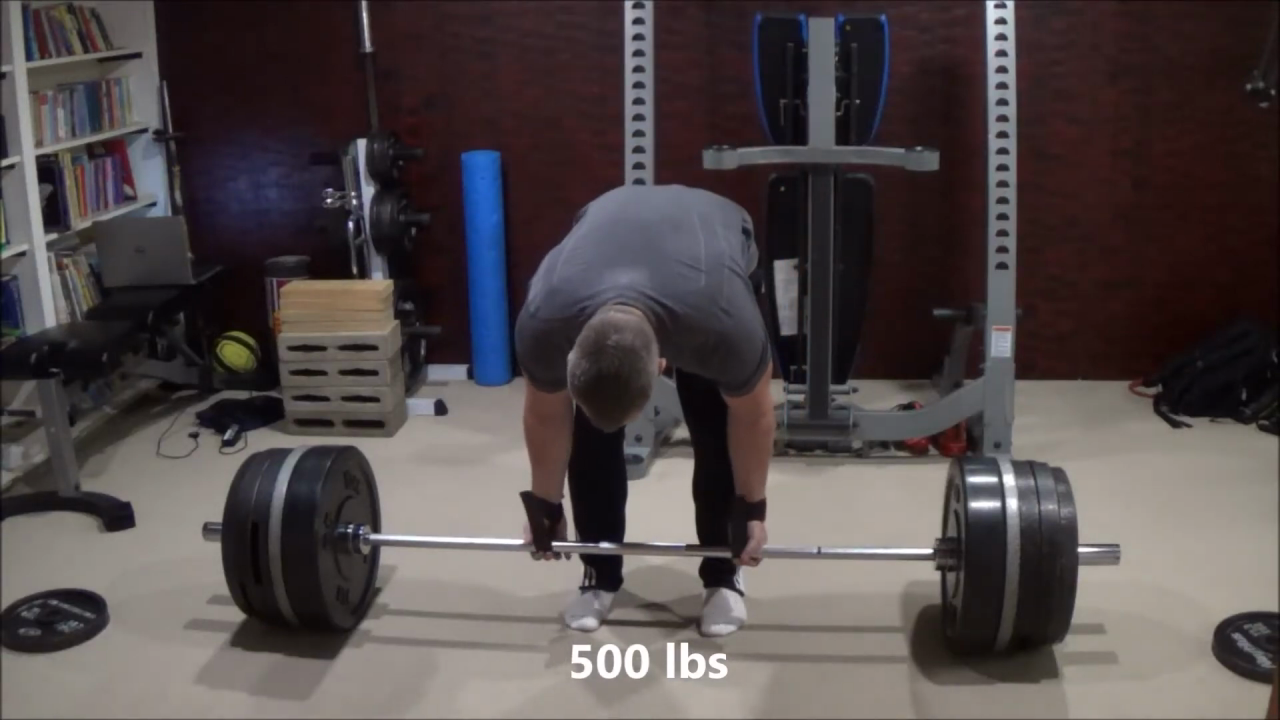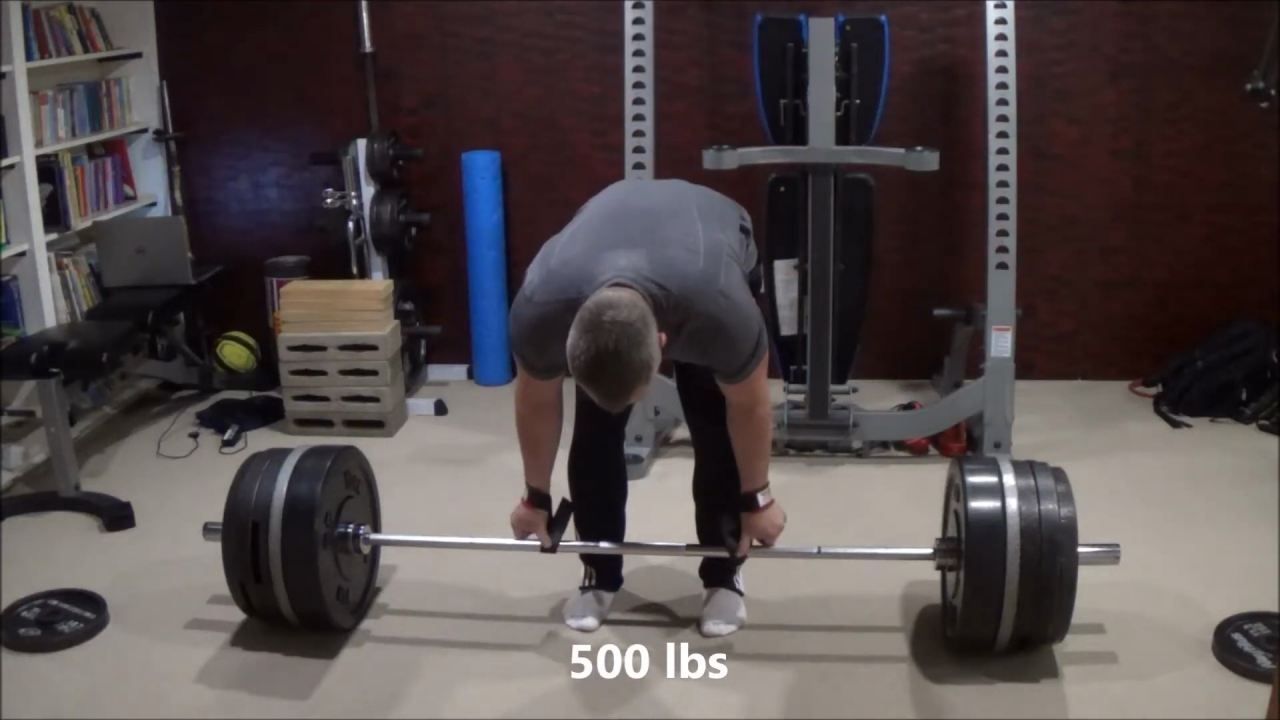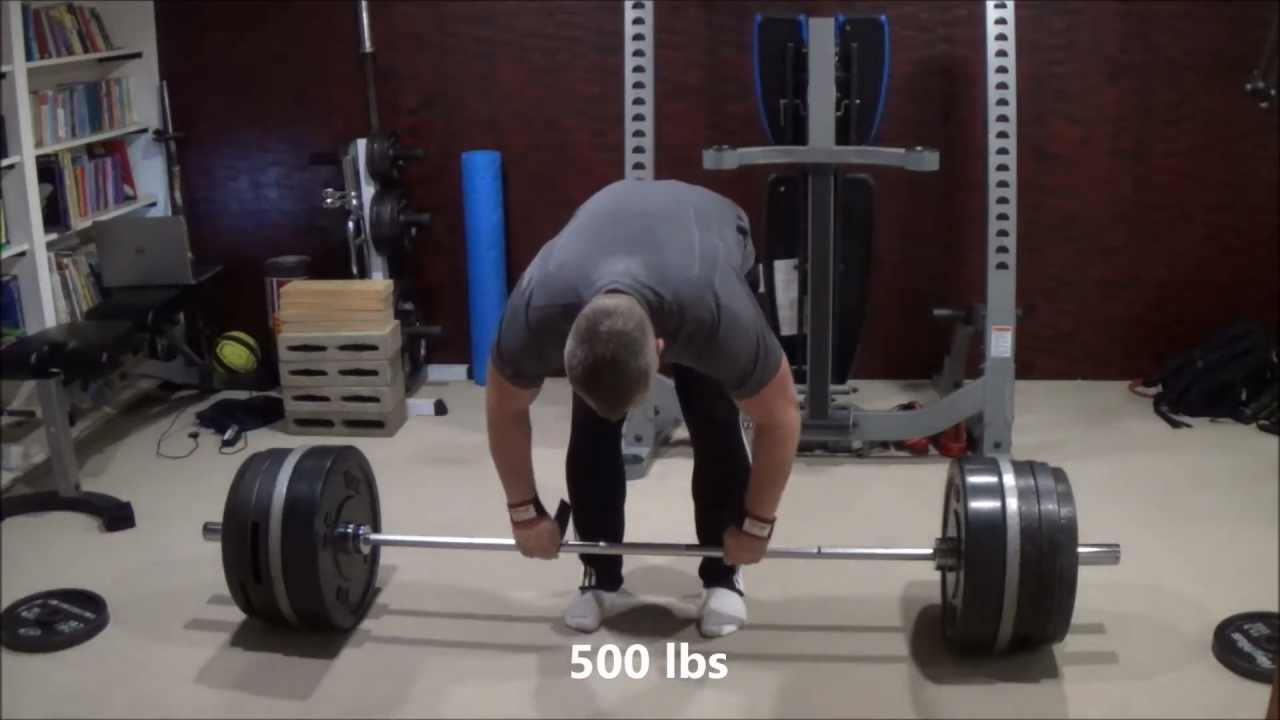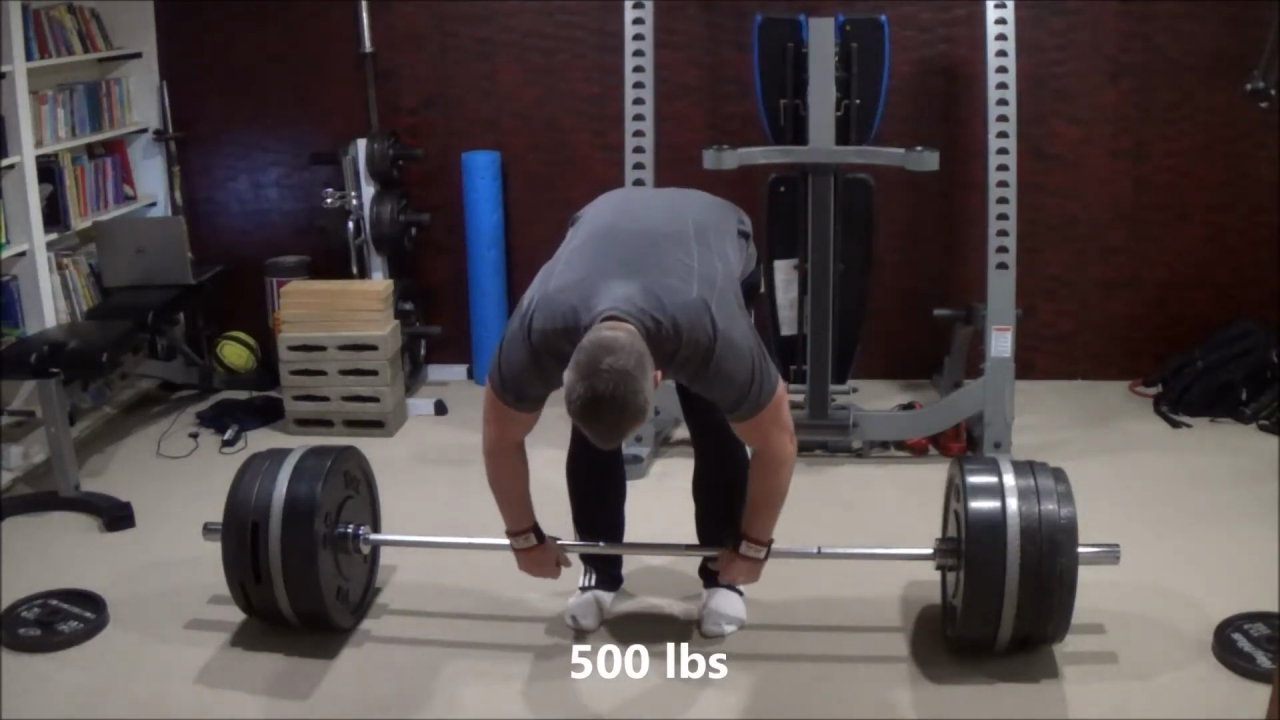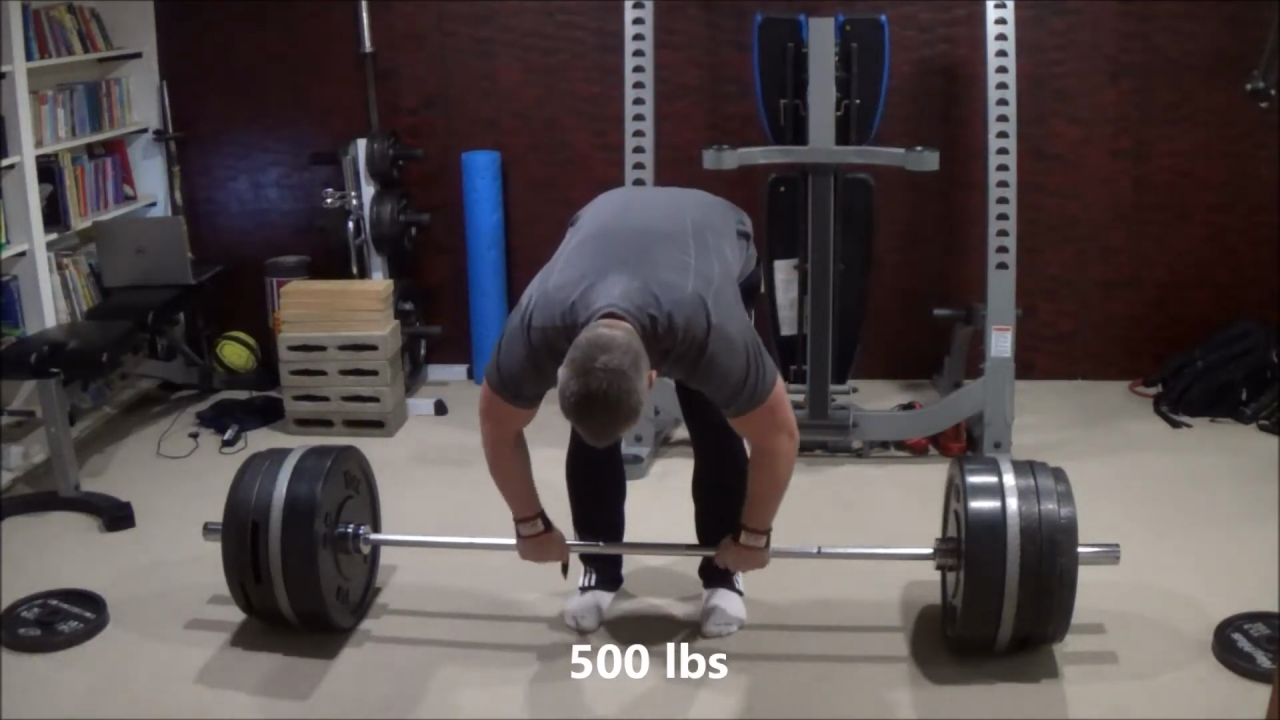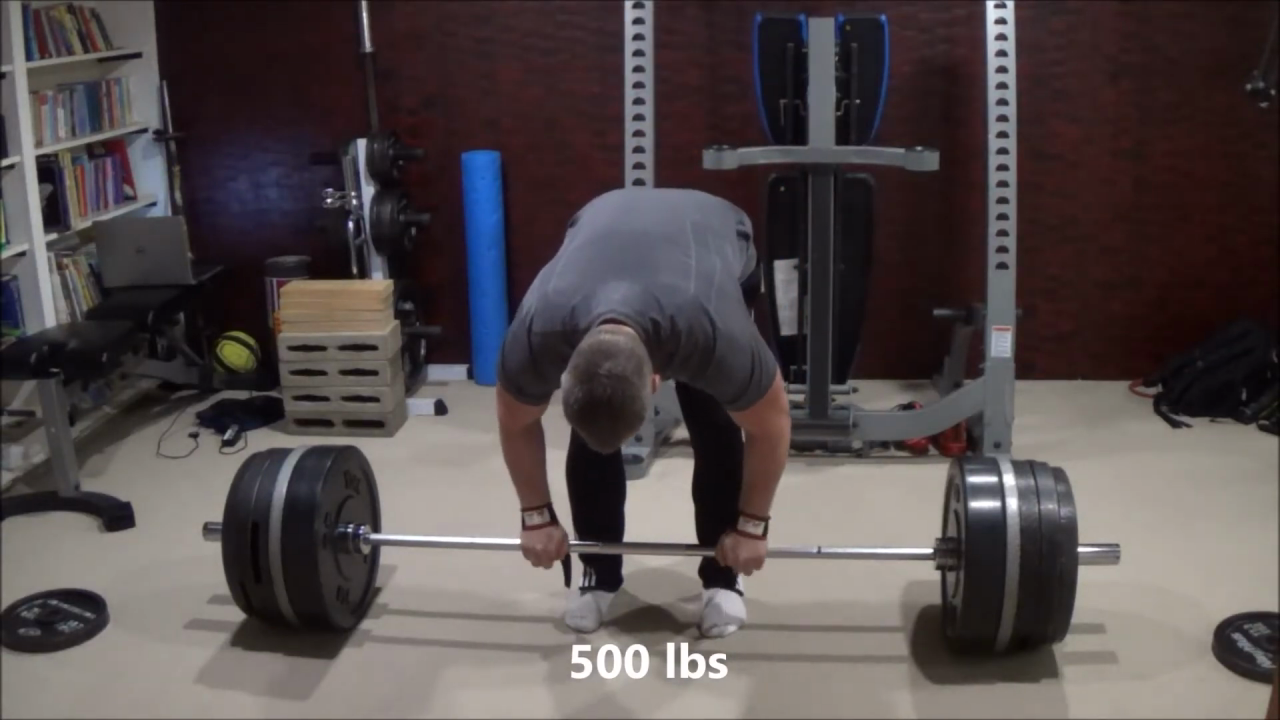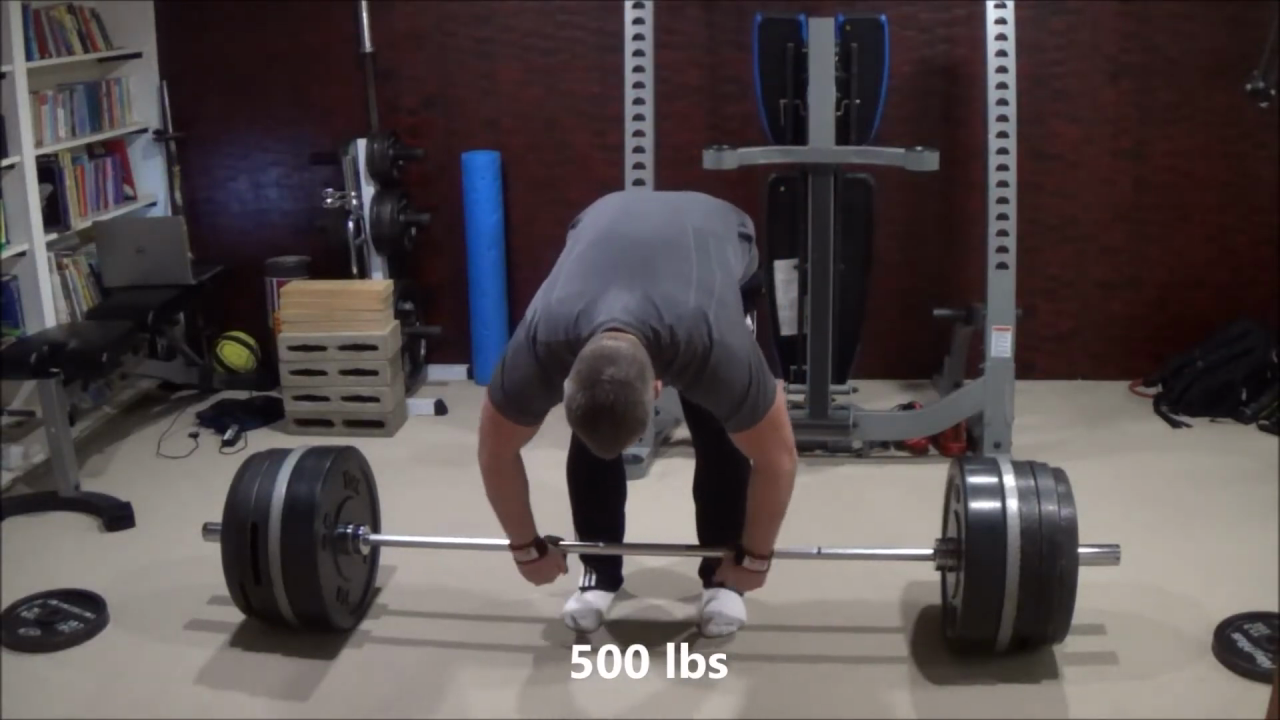
dt=0.4s
person 1, frame 1
left shoulder: (724, 322)
right shoulder: (544, 322)
left elbow: (751, 417)
right elbow: (547, 416)
left wrist: (753, 508)
right wrist: (544, 505)
left knee: (716, 428)
right knee: (590, 433)
left ankle: (723, 574)
right ankle: (599, 572)
person 1, frame 2
left shoulder: (721, 308)
right shoulder: (539, 308)
left elbow: (748, 405)
right elbow: (537, 402)
left wrist: (756, 498)
right wrist: (536, 496)
left knee: (716, 428)
right knee: (594, 428)
left ankle: (723, 574)
right ankle: (599, 573)
person 1, frame 3
left shoulder: (719, 314)
right shoulder: (534, 312)
left elbow: (780, 420)
right elbow: (504, 410)
left wrist: (756, 525)
right wrist: (525, 512)
left knee: (715, 425)
right knee: (590, 429)
left ankle: (722, 574)
right ankle: (599, 572)
person 1, frame 4
left shoulder: (716, 338)
right shoulder: (536, 334)
left elbow: (775, 444)
right elbow: (501, 439)
left wrist: (752, 548)
right wrist: (524, 539)
left knee: (716, 428)
right knee: (588, 436)
left ankle: (719, 576)
right ankle: (599, 570)
person 1, frame 5
left shoulder: (713, 337)
right shoulder: (535, 332)
left elbow: (778, 437)
right elbow: (499, 429)
left wrist: (752, 537)
right wrist: (531, 525)
left knee: (715, 428)
right knee: (588, 436)
left ankle: (721, 575)
right ankle: (599, 569)
person 1, frame 6
left shoulder: (714, 334)
right shoulder: (537, 333)
left elbow: (771, 426)
right elbow: (517, 423)
left wrist: (750, 526)
right wrist: (536, 516)
left knee: (716, 428)
right knee: (586, 434)
left ankle: (721, 575)
right ankle: (599, 570)
person 1, frame 7
left shoulder: (716, 349)
right shoulder: (540, 347)
left elbow: (776, 458)
right elbow: (496, 452)
left wrist: (753, 559)
right wrist: (527, 548)
left knee: (718, 431)
right knee: (589, 438)
left ankle: (719, 574)
right ankle: (600, 569)
